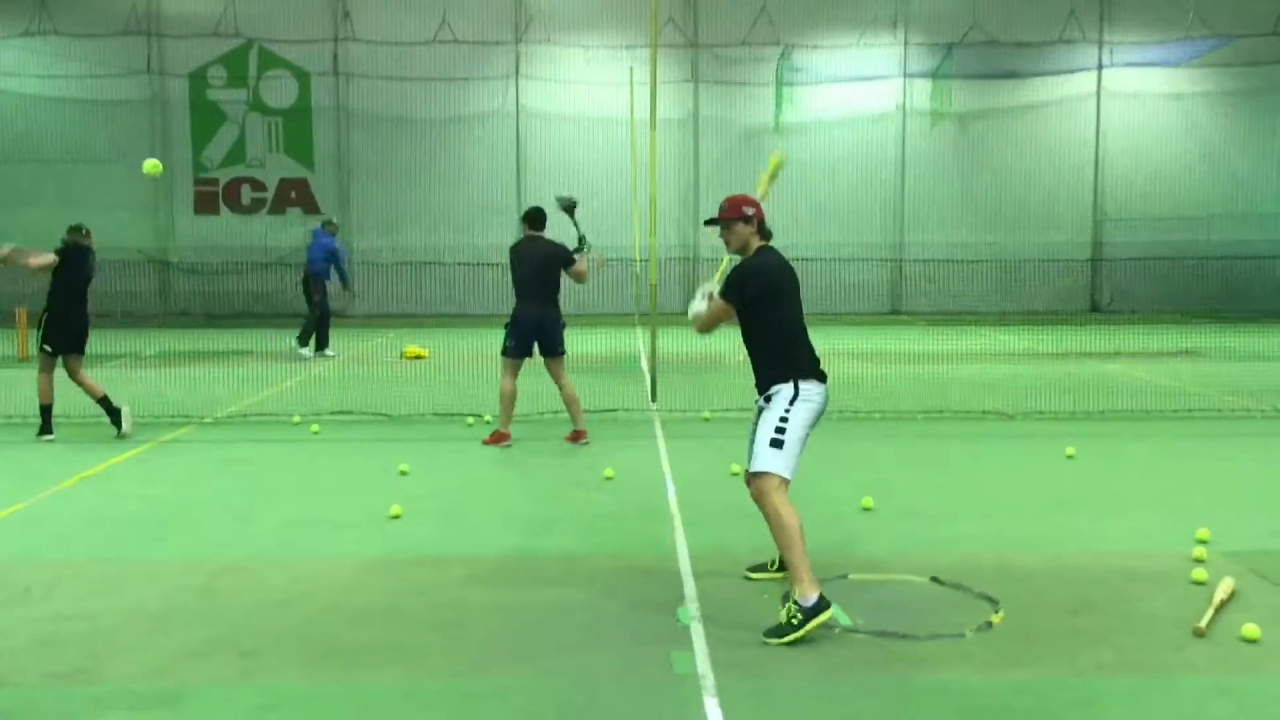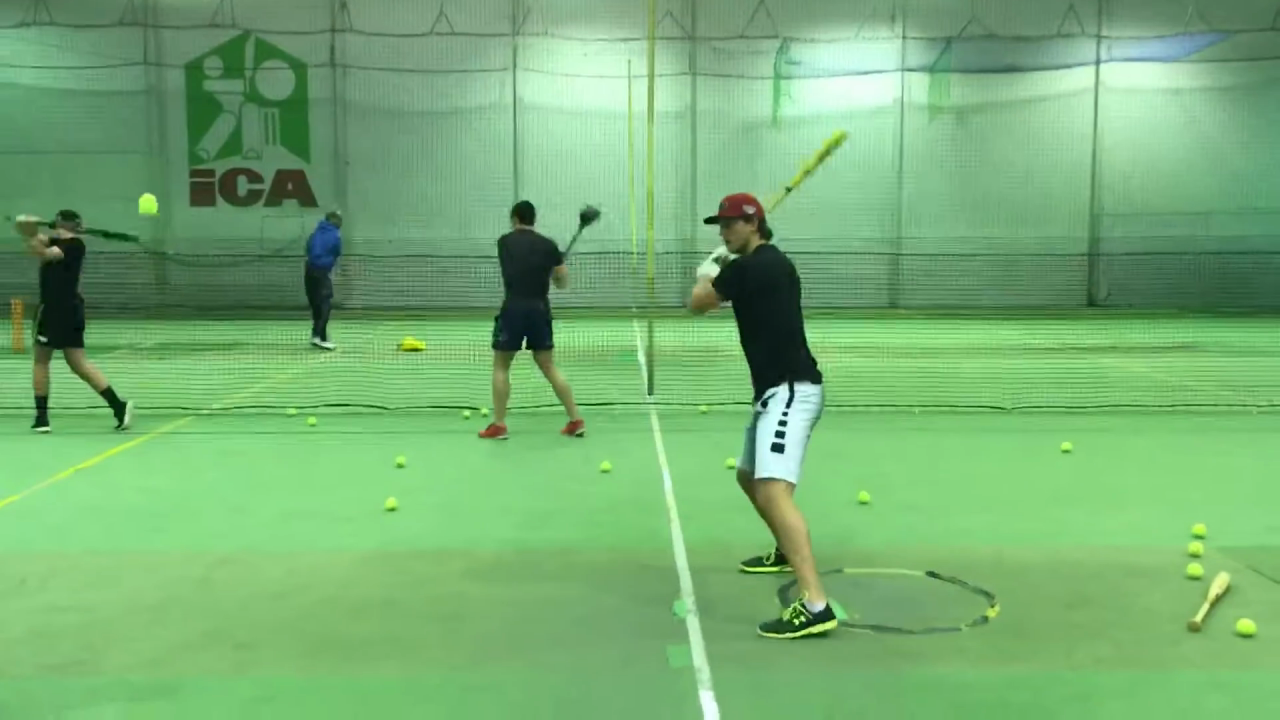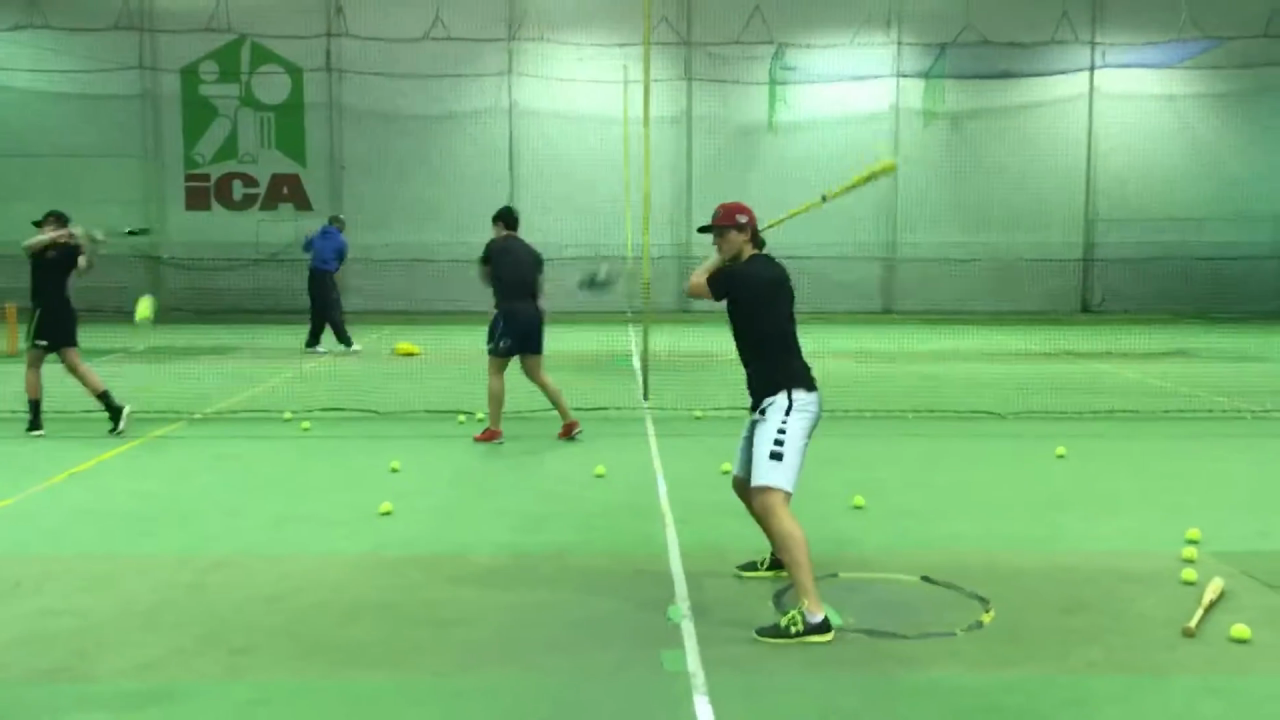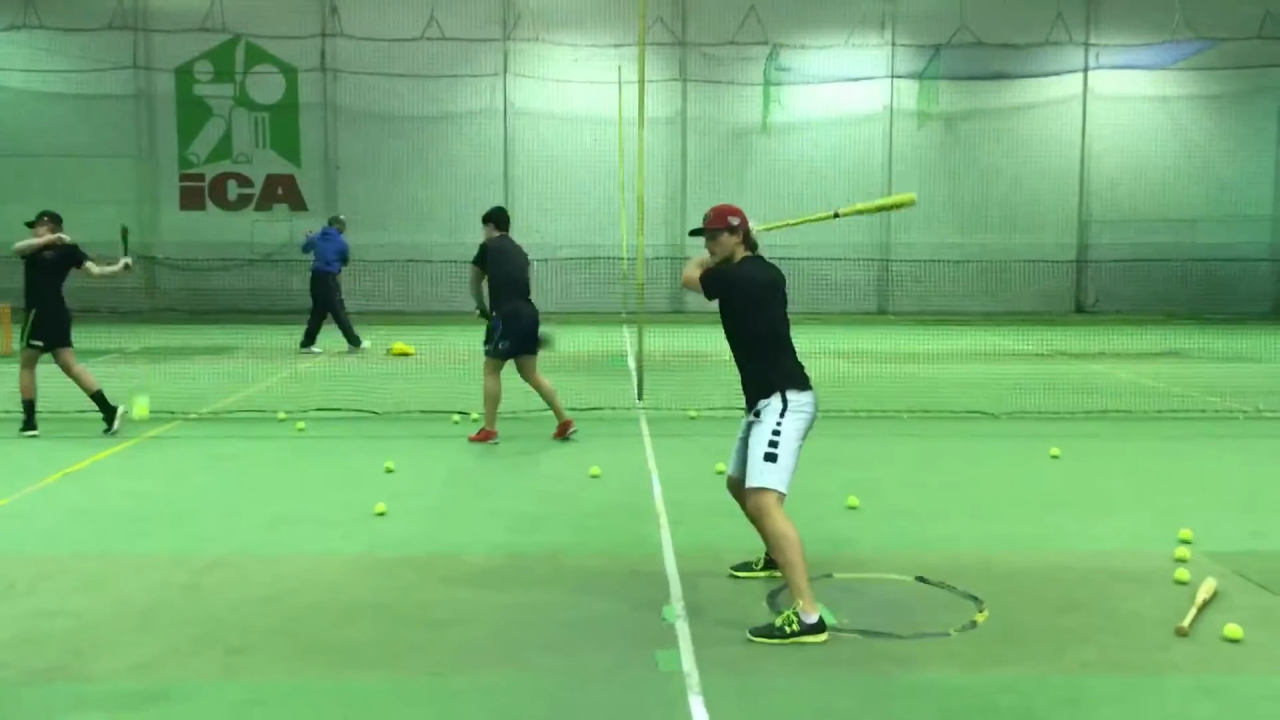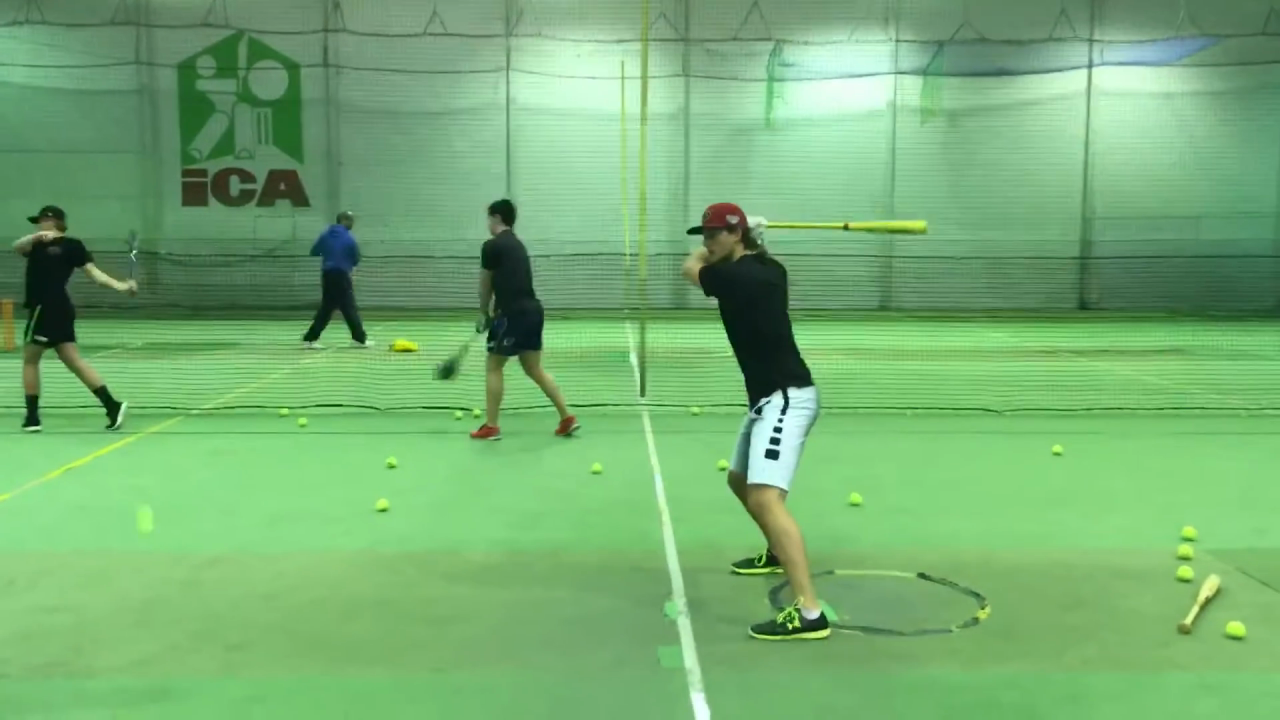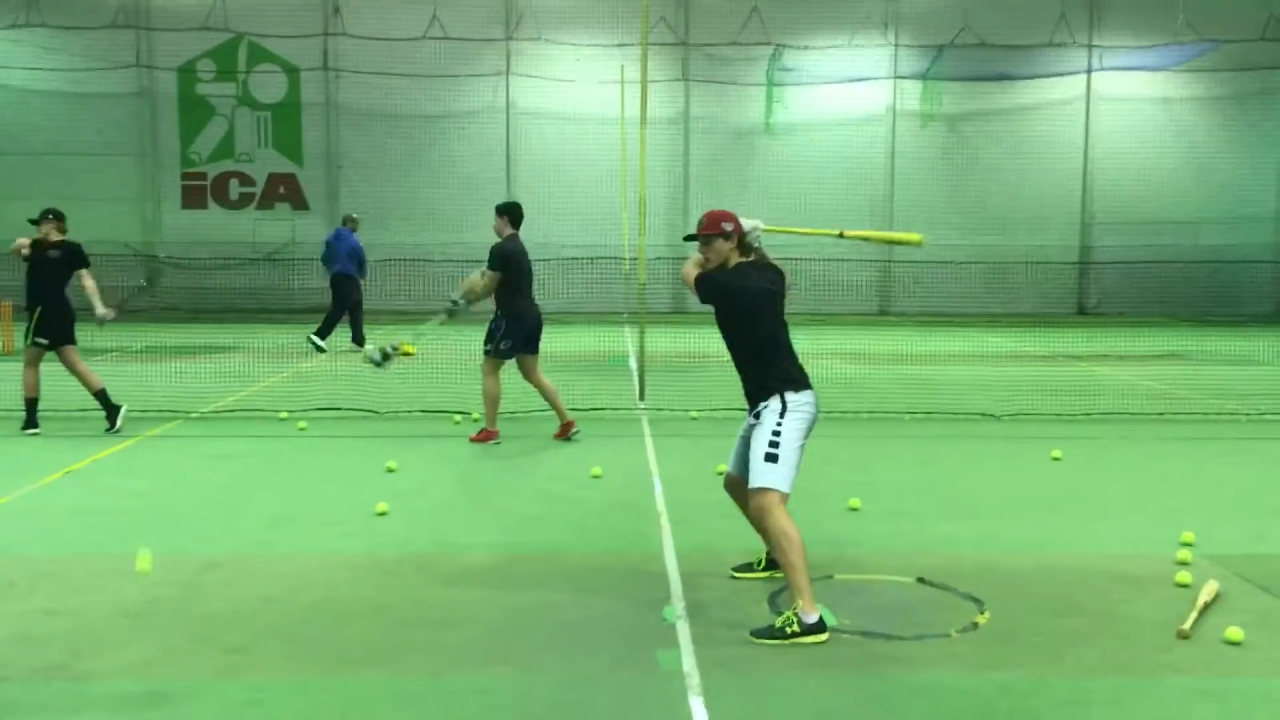
dt=0.1s
person 1, frame 1
left shoulder: (752, 270)
right shoulder: (774, 265)
left elbow: (706, 322)
left wrist: (702, 306)
right wrist: (723, 300)
left hip: (794, 390)
right hip: (785, 388)
left knee: (769, 486)
right knee: (759, 477)
left ankle: (809, 599)
right ankle: (791, 558)
person 1, frame 2
left shoulder: (749, 267)
right shoulder: (776, 263)
left elbow: (698, 302)
left wrist: (706, 272)
right wrist: (723, 266)
left hip: (790, 392)
right hip: (782, 389)
left knee: (773, 491)
right knee: (749, 476)
left ankle: (814, 605)
right ankle: (788, 552)
person 1, frame 3
left shoulder: (740, 275)
right shoulder: (773, 271)
left elbow: (694, 285)
left wrist: (721, 259)
right wrist: (727, 255)
left hip: (787, 401)
right hip: (774, 399)
left knee: (770, 501)
right knee: (744, 484)
left ankle: (812, 615)
right ankle: (782, 557)
person 1, frame 4
left shoulder: (732, 277)
right shoulder: (767, 272)
left elbow: (688, 276)
left wrist: (716, 257)
right wrist: (722, 254)
left hip: (782, 402)
right hip: (770, 399)
left knee: (763, 501)
right knee: (739, 484)
left ankle: (807, 616)
right ankle: (777, 556)
person 1, frame 5
left shoulder: (730, 276)
right shoulder: (769, 270)
left elbow: (689, 266)
right wrist: (757, 241)
left hip: (785, 400)
right hip: (773, 397)
left knee: (766, 499)
right knee: (740, 479)
left ankle: (809, 612)
right ankle: (778, 553)
person 1, frame 6
left shoulder: (725, 284)
right shoulder: (767, 275)
left elbow: (687, 271)
left wrist: (739, 241)
right wrist: (755, 246)
left hip: (784, 403)
right hip: (773, 400)
left knee: (767, 502)
right knee: (736, 483)
left ankle: (807, 616)
right ankle: (777, 556)
person 2, frame 1
left shoulder: (517, 248)
right shoulder: (558, 250)
right elbow: (582, 277)
left wrist: (571, 254)
right wrist: (581, 254)
left hip: (523, 316)
right hip: (550, 317)
left knee: (509, 373)
right knee: (560, 375)
left ankle: (503, 432)
right ankle: (579, 429)
person 2, frame 2
left shoulder: (505, 242)
right shoulder: (548, 245)
right elbow: (562, 282)
right wrist: (555, 264)
left hip: (512, 309)
right hip: (539, 309)
left knee: (500, 366)
right knee: (549, 368)
left ankle: (499, 425)
right ankle: (576, 420)
person 2, frame 3
left shoulder: (494, 246)
right shoulder: (533, 253)
left elbow: (485, 277)
left hip: (509, 315)
right hip: (532, 314)
left knee: (495, 371)
right knee: (535, 373)
left ankle: (494, 430)
right ankle: (569, 422)
person 2, frame 4
left shoulder: (488, 247)
right shoulder: (519, 253)
left elbow: (475, 281)
left wrist: (481, 305)
left hip: (507, 316)
right hip: (529, 315)
left knee: (491, 371)
right knee: (531, 374)
left ankle: (489, 430)
right ankle: (564, 421)
person 2, frame 5
left shoulder: (493, 245)
right shoulder: (515, 245)
left elbow: (486, 284)
left wrist: (484, 312)
right wrist: (491, 310)
left hip: (513, 314)
right hip: (532, 311)
left knee: (493, 367)
right knee: (535, 370)
left ankle: (492, 426)
right ankle: (567, 418)
person 2, frame 6
left shoulder: (501, 249)
right shoulder: (514, 247)
left elbow: (488, 287)
right elbow: (483, 275)
left wrist: (465, 299)
right wrist: (461, 294)
left hip: (511, 317)
right hip: (529, 316)
left knee: (490, 370)
right knee: (532, 374)
left ankle: (491, 430)
right ankle: (566, 421)
person 3, frame 1
left shoulder: (78, 251)
right shoulder: (86, 255)
left elbow: (39, 263)
right elbow: (35, 258)
left hip: (58, 317)
right hip: (78, 319)
left knee: (45, 370)
right knee: (76, 372)
left ankle: (46, 426)
right ankle: (115, 413)
person 3, frame 2
left shoulder: (74, 244)
right shoulder: (58, 242)
left elbow: (47, 255)
right elbow: (37, 242)
left wrist: (27, 232)
right wrist: (28, 230)
left hip: (54, 307)
right hip: (72, 310)
left knee: (41, 361)
right knee: (79, 364)
left ankle: (41, 418)
right ankle: (119, 406)
person 3, frame 3
left shoulder: (70, 248)
right shoulder: (42, 245)
left elbow: (83, 267)
right elbow: (28, 245)
left wrist: (86, 244)
right wrist: (58, 235)
left hip: (50, 312)
right hip: (59, 313)
left knee: (33, 365)
right knee: (76, 365)
left ankle: (35, 421)
right ankle: (115, 410)
person 3, frame 4
left shoulder: (68, 250)
right shoulder: (35, 247)
left elbow: (94, 271)
right elbow: (17, 249)
left wrist: (117, 268)
right wrist: (48, 239)
left hip: (45, 312)
right hip: (51, 313)
left knee: (27, 365)
right knee: (70, 366)
left ankle: (29, 422)
right ankle: (109, 410)
person 3, frame 5
left shoulder: (72, 246)
right shoulder: (38, 243)
left elbow: (95, 272)
right elbow: (18, 247)
left wrist: (120, 286)
right wrist: (37, 236)
left hip: (49, 308)
right hip: (43, 309)
left knee: (30, 360)
right knee: (74, 361)
left ankle: (32, 417)
right ankle: (113, 406)
person 3, frame 6
left shoulder: (71, 249)
right shoulder: (37, 245)
left elbow: (86, 280)
right elbow: (16, 251)
left wrist: (98, 306)
right wrist: (20, 244)
left hip: (49, 311)
right hip: (43, 311)
left knee: (30, 363)
right knee: (74, 363)
left ankle: (31, 420)
right ankle: (112, 409)
